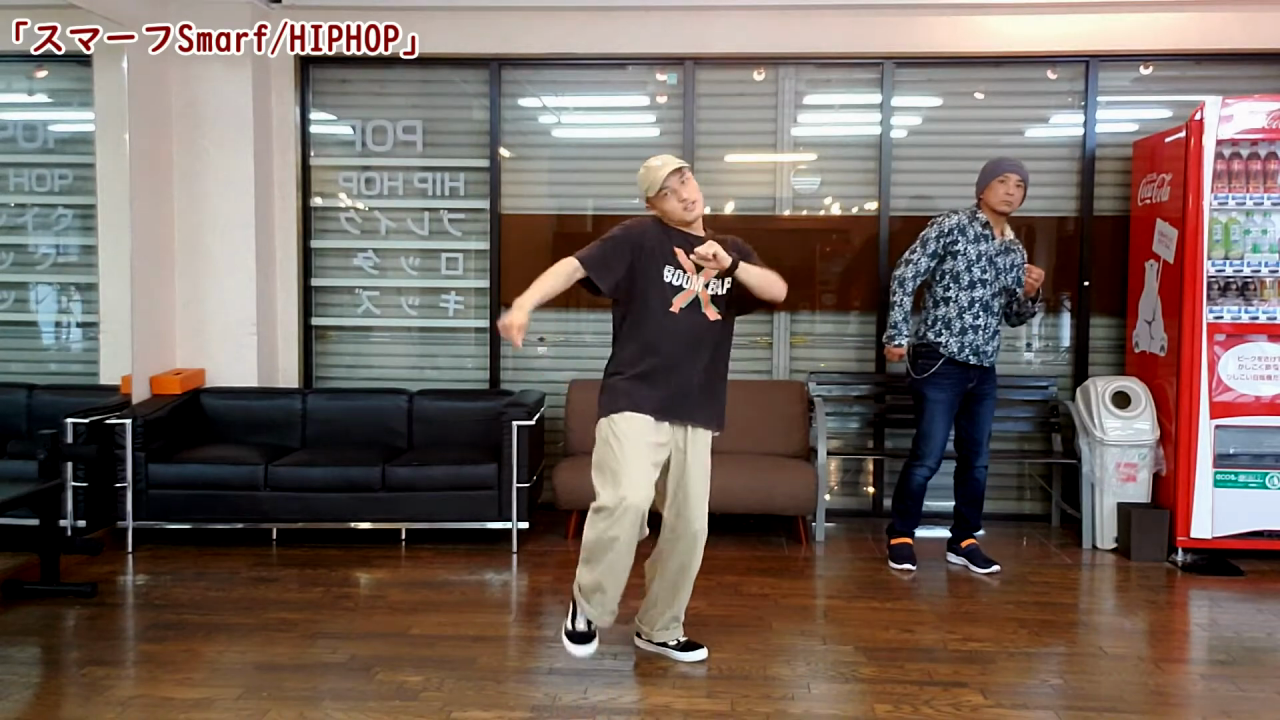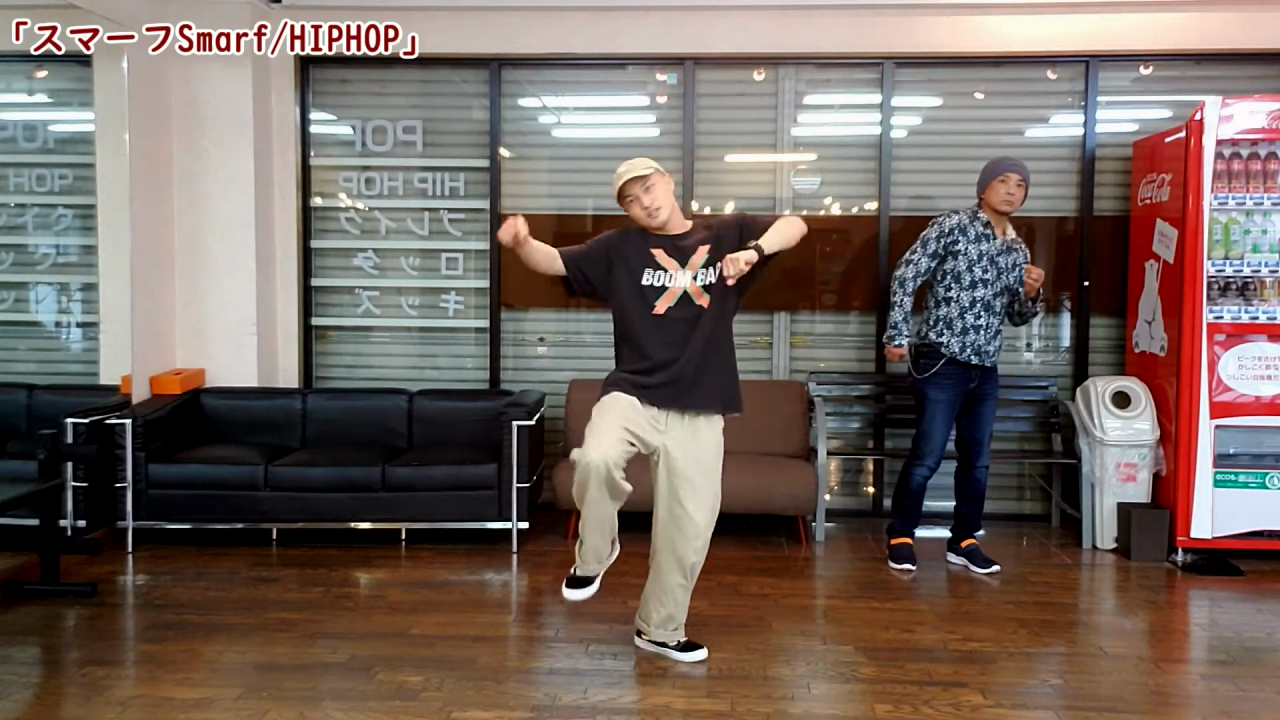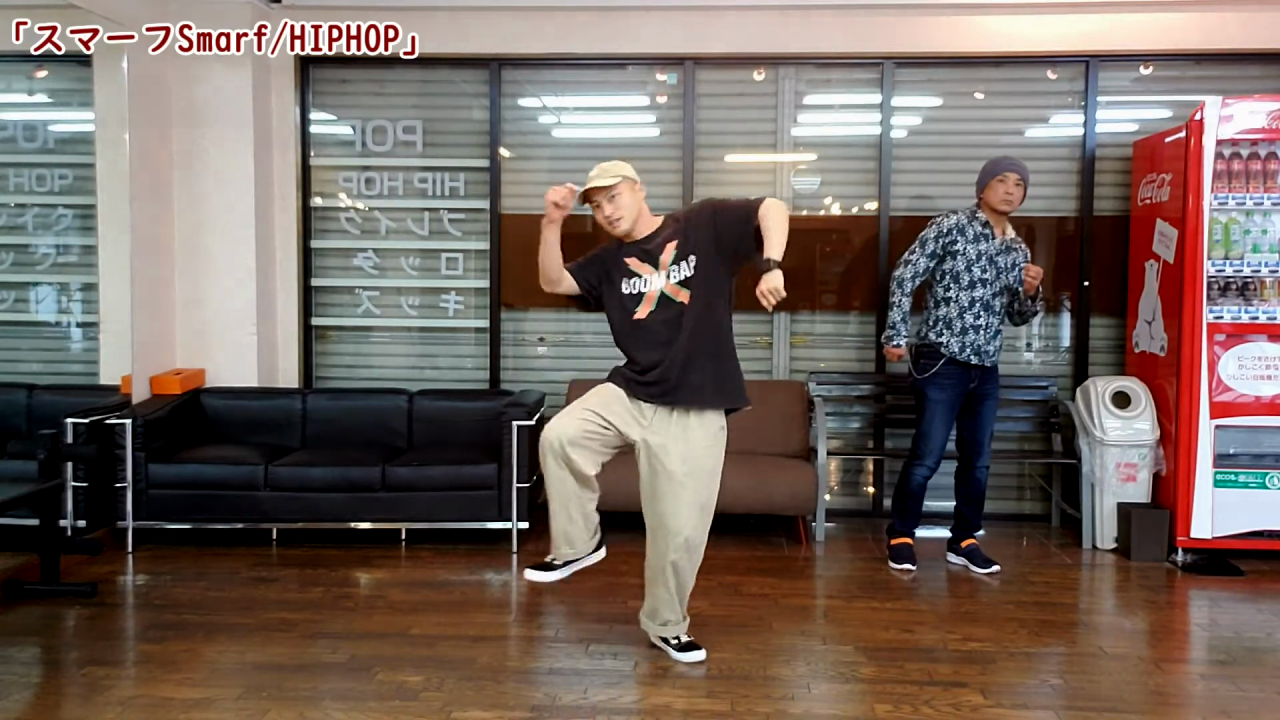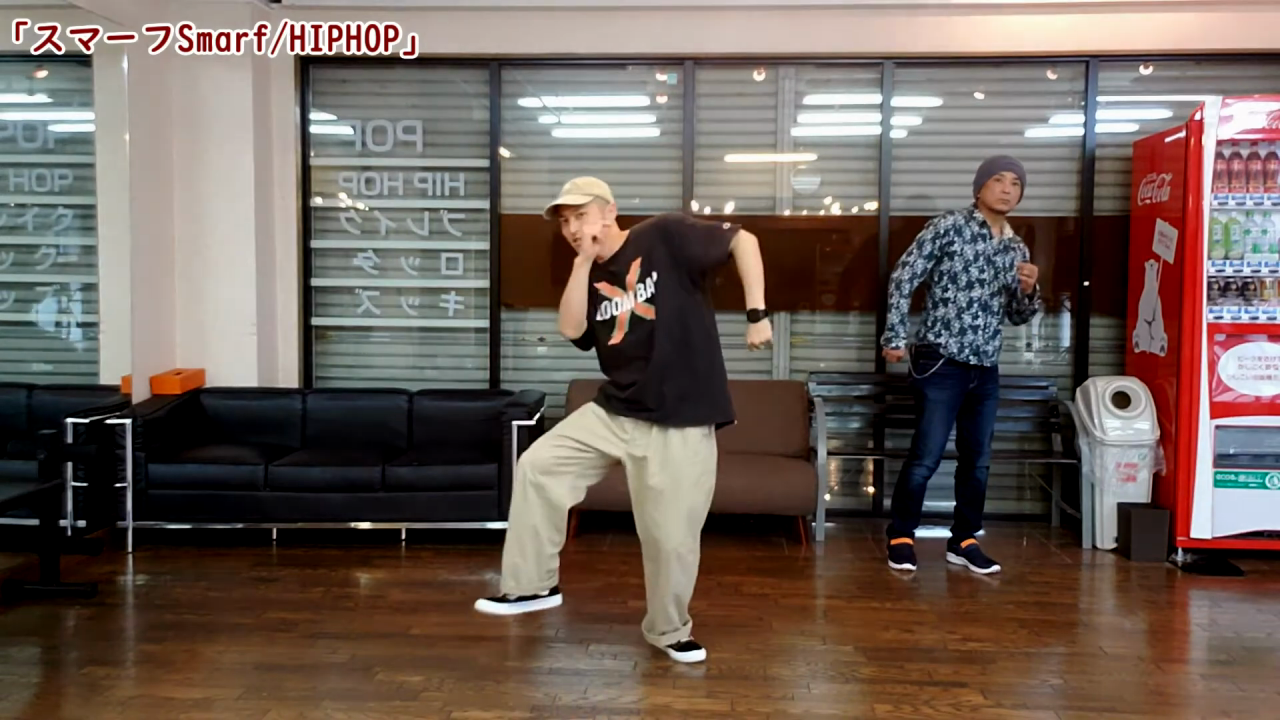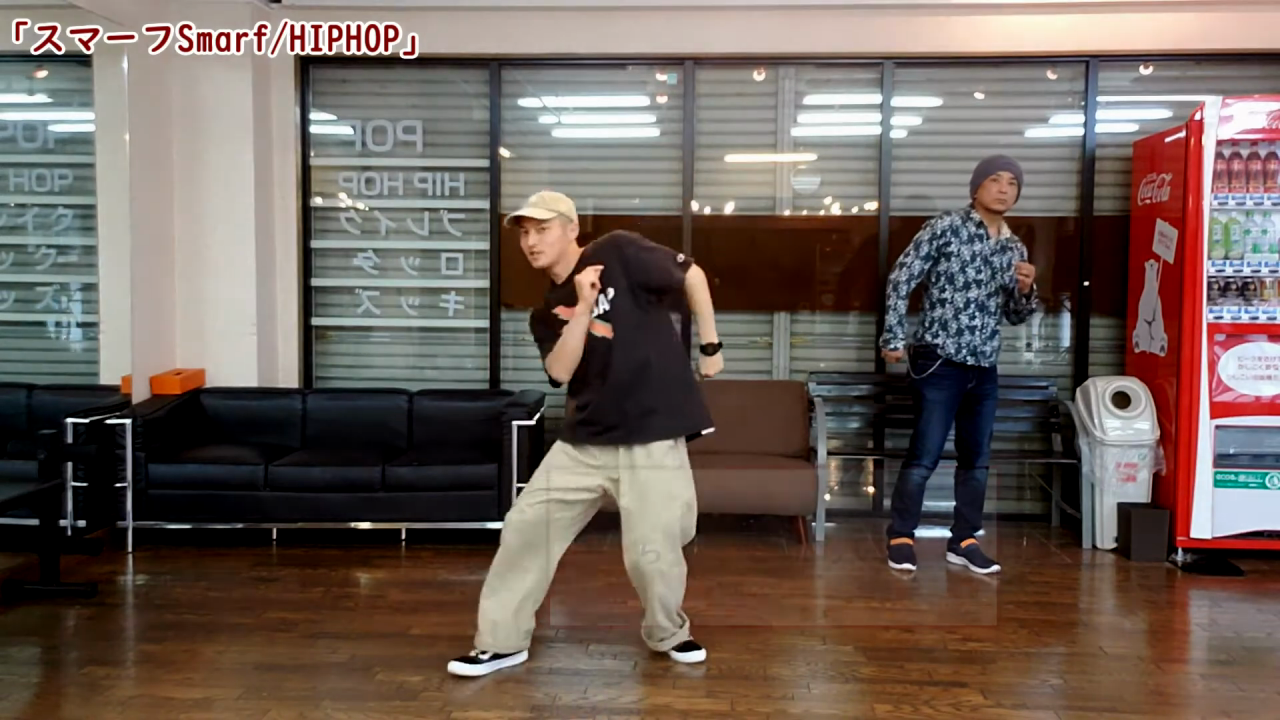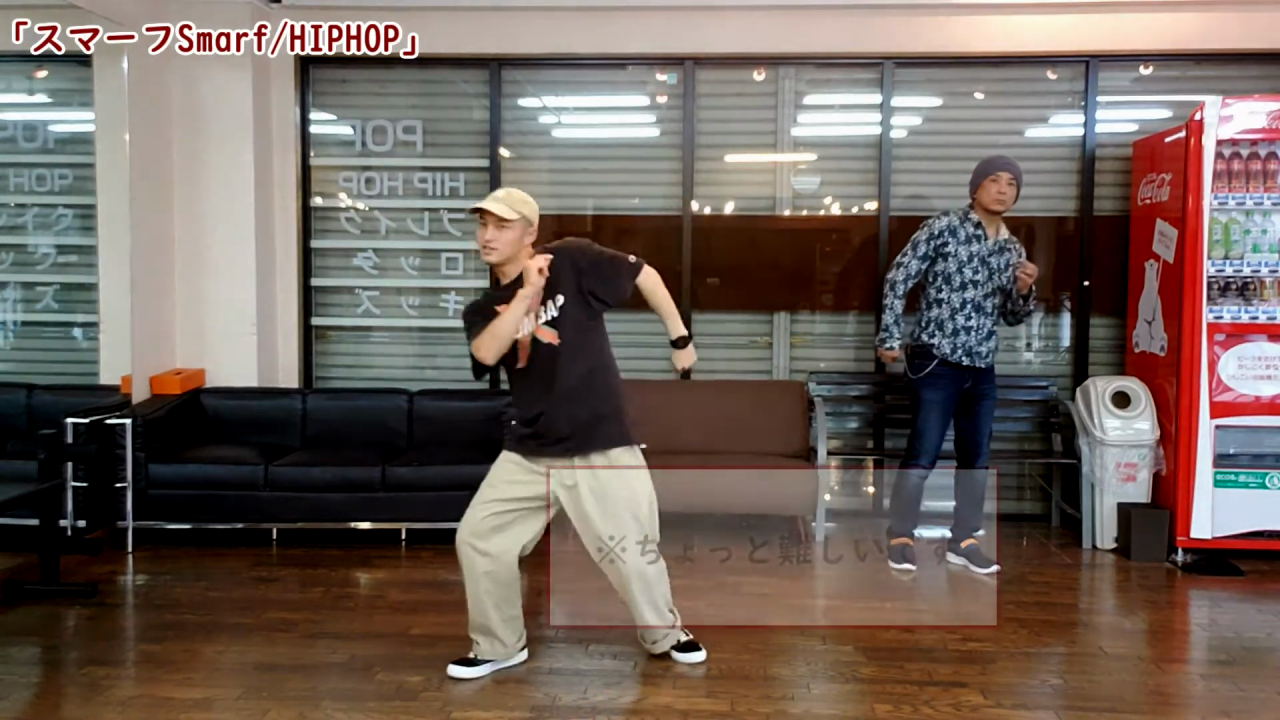
dt=0.2s
person 1, frame 1
left shoulder: (732, 251)
right shoulder: (639, 237)
left elbow: (778, 291)
right elbow: (574, 266)
left wrist: (729, 264)
right wrist: (522, 306)
left hip: (695, 410)
right hip: (635, 397)
left knee: (689, 527)
right knee: (625, 501)
left ankle: (659, 629)
right ankle: (588, 605)
person 1, frame 2
left shoulder: (726, 233)
right shoulder: (620, 247)
left elbow: (794, 225)
right elbow: (554, 262)
left wrist: (753, 251)
right wrist: (521, 243)
left hip: (700, 406)
right hip: (635, 391)
left knee: (689, 525)
right knee: (596, 458)
left ankle: (659, 629)
right ankle: (593, 554)
person 1, frame 3
left shoulder: (705, 222)
right shoulder: (609, 261)
left elbow: (772, 207)
right elbow: (553, 282)
left wrist: (771, 265)
right wrist: (551, 222)
left hip: (696, 404)
right hip: (630, 391)
left knee: (680, 524)
right knee: (559, 438)
left ankle: (665, 625)
right ankle: (577, 544)
person 1, frame 4
left shoulder: (665, 236)
right shoulder: (588, 284)
left elbow: (741, 239)
right elbow: (570, 329)
left wrist: (757, 313)
right wrist: (583, 260)
left hip: (683, 419)
right hip: (615, 412)
left knee: (670, 534)
right knee: (536, 467)
left ankle: (668, 629)
right ankle: (533, 583)
person 1, frame 5
left shoulder: (619, 253)
right shoulder: (547, 315)
left elbow: (691, 274)
right elbow: (561, 372)
left wrist: (709, 346)
right wrist: (582, 306)
left hip: (652, 438)
right hip: (584, 441)
left knee: (652, 551)
right knee: (525, 526)
left ankle: (668, 633)
right ankle: (502, 640)
person 1, frame 6
left shoulder: (573, 259)
right shoulder: (484, 310)
left elbow: (643, 275)
right elbow: (486, 355)
left wrist: (680, 338)
right wrist: (529, 294)
left hip: (601, 444)
right hip: (529, 452)
left knee: (630, 554)
right knee: (477, 539)
left ankle: (663, 632)
right ankle: (498, 645)
person 2, frame 1
left shoulder: (1015, 251)
right shoulder: (951, 226)
left elbow: (1014, 316)
right elbow: (905, 276)
left wrist: (1030, 294)
right wrist: (897, 335)
left hip: (983, 369)
right hip: (939, 363)
left knee: (976, 460)
right knee: (927, 456)
left ankle: (963, 540)
right ankle: (900, 535)
person 2, frame 2
left shoulder: (1018, 251)
right shoulder: (952, 226)
left elbow: (1016, 316)
right elbow: (906, 276)
left wrist: (1032, 294)
right wrist: (897, 335)
left hip: (985, 369)
right hip: (941, 363)
left knee: (977, 460)
right knee: (926, 456)
left ankle: (963, 540)
right ankle: (900, 536)
person 2, frame 3
left shoulder: (1018, 250)
right shoulder: (951, 226)
left elbow: (1017, 316)
right elbow: (905, 276)
left wrist: (1031, 293)
right wrist: (896, 335)
left hip: (986, 369)
right hip: (941, 363)
left knee: (977, 460)
right knee: (926, 456)
left ankle: (963, 540)
right ankle: (900, 536)
person 2, frame 4
left shoulder: (1017, 249)
right shoulder: (948, 227)
left elbow: (1018, 316)
right elbow: (903, 277)
left wrist: (1029, 291)
right wrist: (895, 336)
left hip: (985, 369)
right hip: (940, 363)
left knee: (977, 460)
right knee: (926, 456)
left ankle: (964, 540)
right ankle: (900, 536)
person 2, frame 5
left shoulder: (1015, 249)
right shoulder: (946, 227)
left elbow: (1016, 315)
right elbow: (901, 279)
left wrist: (1025, 290)
right wrist: (893, 338)
left hip: (984, 369)
right hip: (939, 363)
left knee: (977, 461)
right knee: (924, 457)
left ankle: (963, 540)
right ankle: (900, 536)
person 2, frame 6
left shoulder: (1013, 250)
right shoulder: (943, 227)
left elbow: (1013, 316)
right elbow: (898, 278)
left wrist: (1024, 290)
right wrist: (889, 337)
left hip: (981, 369)
right hip: (936, 363)
left knee: (976, 460)
right knee: (922, 457)
left ankle: (963, 539)
right ankle: (900, 536)
